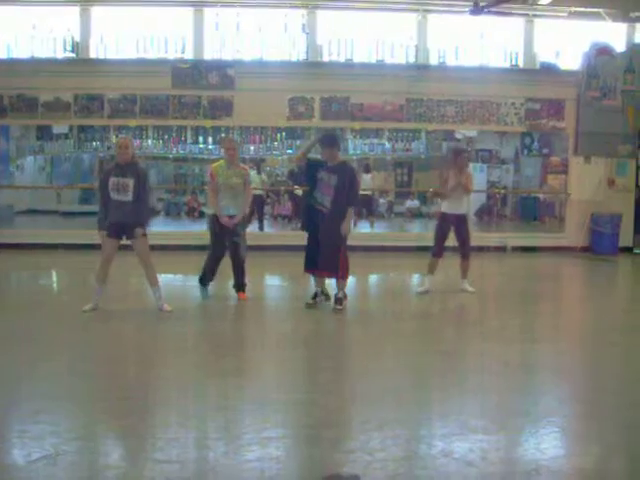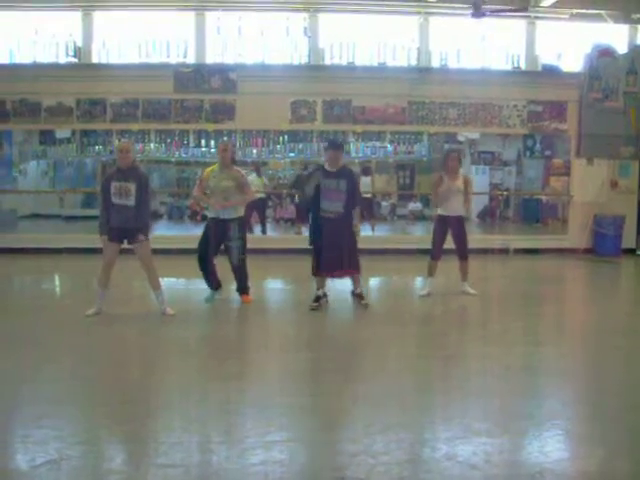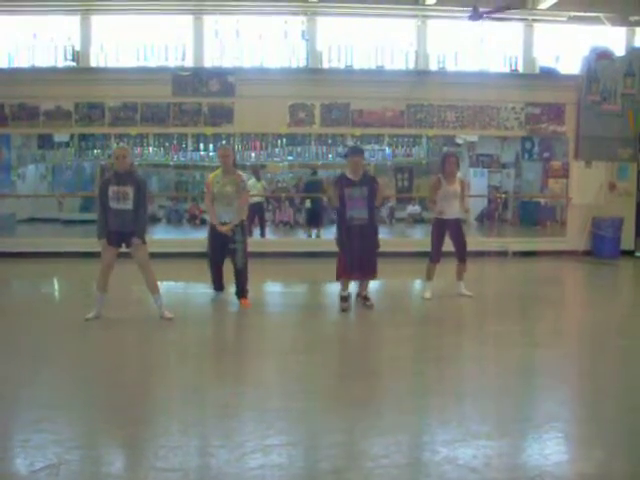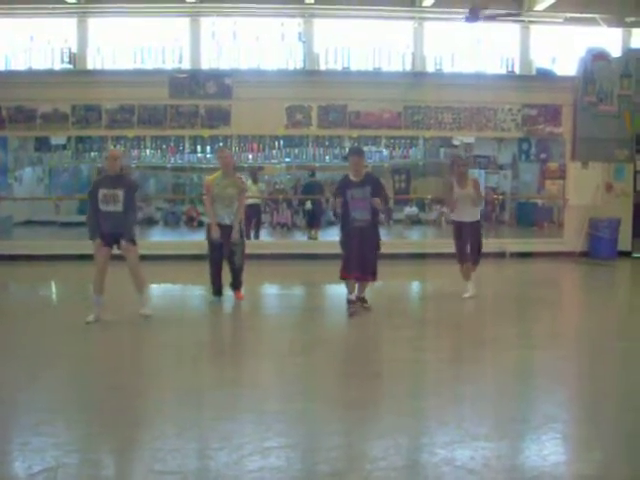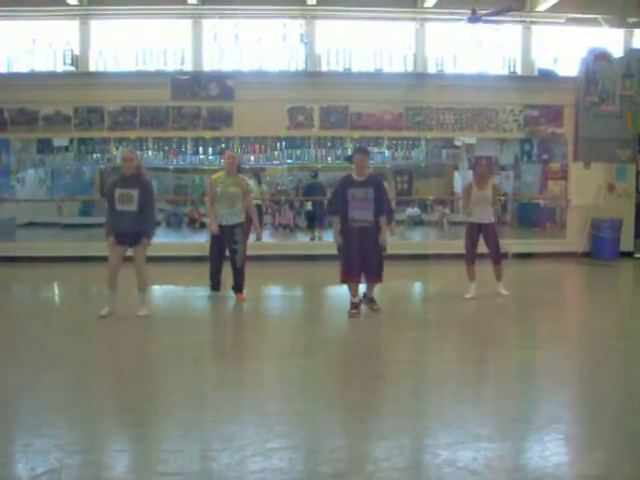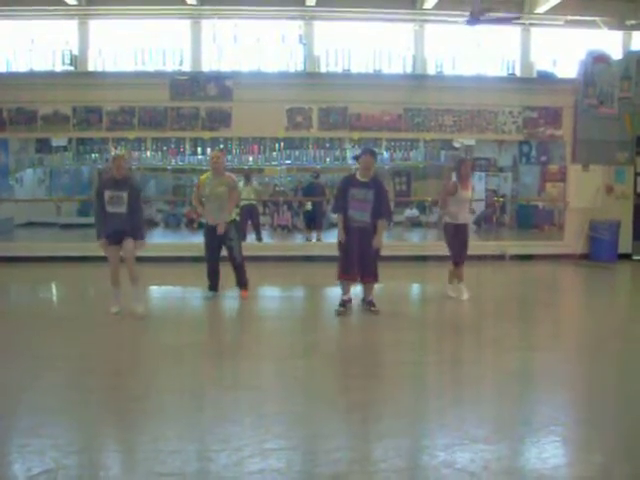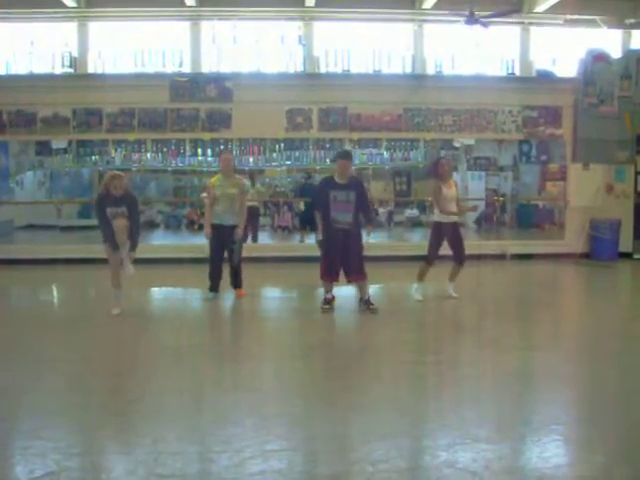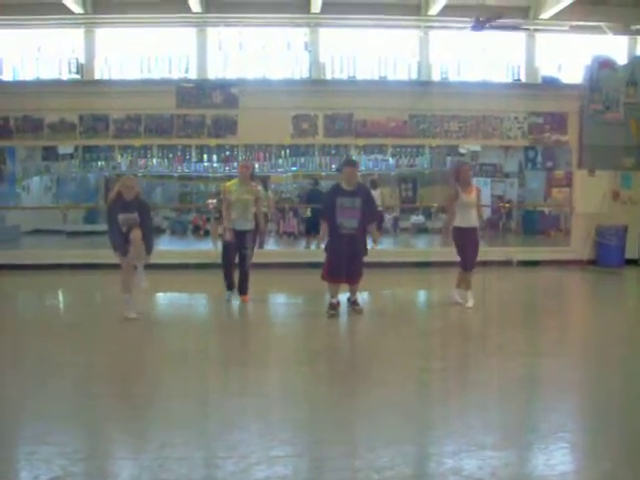
dt=0.5s
person 1, frame 1
left shoulder: (347, 171)
right shoulder: (319, 166)
left elbow: (352, 200)
right elbow: (300, 159)
left wrist: (347, 222)
right wrist: (313, 142)
left hip: (336, 221)
right hip: (316, 219)
left knee: (338, 257)
right knee: (314, 255)
left ankle: (341, 294)
right ankle: (320, 291)
person 1, frame 2
left shoulder: (349, 174)
right shoulder: (317, 173)
left elbow: (355, 200)
right elbow: (307, 195)
left wrist: (356, 220)
right wrist: (312, 183)
left hip: (344, 223)
right hip: (322, 223)
left knee: (350, 257)
right knee: (320, 258)
left ankle: (357, 291)
right ankle: (320, 293)
person 1, frame 3
left shoulder: (370, 180)
right shoulder: (340, 181)
left elbow: (376, 203)
right elbow: (335, 206)
left wrist: (380, 196)
right wrist: (334, 197)
left hip: (367, 228)
right hip: (347, 228)
left knee: (368, 261)
right knee: (346, 261)
left ankle: (362, 293)
right ankle: (344, 294)
person 1, frame 4
left shoulder: (374, 181)
right shoulder: (343, 183)
left elbow: (383, 206)
right elbow: (339, 212)
left wrist: (379, 203)
right wrist: (338, 205)
left hip: (369, 230)
right hip: (349, 230)
left knee: (368, 264)
right knee: (349, 263)
left ankle: (360, 295)
right ankle: (351, 298)
person 1, frame 5
left shoulder: (376, 183)
right shoulder: (344, 183)
left elbow: (383, 210)
right elbow: (335, 210)
left wrist: (383, 232)
right wrist: (336, 232)
left hip: (371, 232)
right hip: (350, 232)
left knee: (373, 266)
right knee: (351, 266)
left ankle: (369, 296)
right ankle: (355, 301)
person 1, frame 6
left shoulder: (378, 186)
right shoulder: (347, 182)
left elbow: (383, 214)
right elbow: (339, 209)
left wrist: (379, 235)
right wrist: (340, 229)
left hip: (369, 233)
right hip: (349, 231)
left knee: (370, 267)
right knee: (347, 265)
left ankle: (368, 299)
right ankle: (345, 299)
person 1, frame 7
left shoulder: (357, 185)
right shoulder: (325, 184)
left elbow: (364, 209)
right elbow: (318, 209)
left wrist: (360, 224)
right wrist: (320, 229)
left hip: (352, 232)
right hip: (330, 232)
left knee: (357, 266)
right knee: (329, 266)
left ankle: (365, 299)
right ankle: (328, 297)
person 1, frame 8
left shoulder: (364, 191)
right shoulder: (333, 191)
left elbow: (372, 214)
right elbow: (325, 214)
left wrist: (373, 231)
right wrist: (324, 231)
left hip: (357, 238)
right hip: (337, 237)
left knee: (355, 270)
right knee: (334, 269)
left ankle: (353, 299)
right ankle: (333, 302)
person 2, frame 1
left shoulder: (140, 172)
right shoulder: (108, 173)
left elbow: (144, 200)
right elbow: (103, 201)
left wrist: (142, 224)
right wrist: (102, 225)
left hip: (134, 223)
right hip: (113, 223)
left knee: (146, 261)
right knee: (105, 261)
left ankle: (160, 301)
right ankle: (95, 301)
person 2, frame 2
left shoulder: (141, 177)
right shoulder: (109, 177)
left elbow: (145, 205)
right elbow: (104, 205)
left wrist: (144, 230)
right wrist: (103, 230)
left hip: (135, 227)
right hip: (114, 227)
left knee: (149, 265)
right knee: (106, 265)
left ankle: (163, 305)
right ankle: (98, 306)
person 2, frame 3
left shoulder: (138, 181)
right shoulder: (106, 182)
left elbow: (142, 209)
right elbow: (102, 210)
left wrist: (139, 234)
right wrist: (101, 234)
left hip: (133, 232)
right hip: (112, 231)
left knee: (146, 268)
right knee: (105, 268)
left ankle: (161, 309)
right ankle: (97, 309)
person 2, frame 4
left shoulder: (129, 183)
right shoulder: (98, 184)
left elbow: (131, 211)
right elbow: (92, 211)
left wrist: (127, 236)
right wrist: (94, 235)
left hip: (124, 233)
right hip: (104, 233)
left knee: (135, 268)
right knee: (100, 270)
left ankle: (144, 304)
right ankle: (97, 311)
person 2, frame 5
left shoulder: (144, 184)
right shoulder: (114, 184)
left elbow: (149, 211)
right elbow: (110, 210)
left wrist: (148, 234)
right wrist: (109, 233)
left hip: (138, 232)
right hip: (119, 232)
left knee: (140, 268)
right knee: (112, 267)
left ankle: (142, 305)
right ankle: (110, 305)
person 2, frame 6
left shoulder: (132, 186)
right shoulder: (103, 184)
left elbow: (138, 212)
right elbow: (99, 211)
left wrist: (140, 236)
right wrist: (100, 235)
left hip: (128, 229)
right hip: (110, 231)
left knee: (129, 260)
right knee: (113, 267)
left ankle: (138, 299)
right ankle: (116, 302)
person 2, frame 7
left shoulder: (130, 198)
right shoulder: (102, 199)
left elbow: (135, 222)
right elbow: (103, 224)
left wrist: (132, 248)
right wrist: (114, 247)
left hip: (125, 230)
right hip: (110, 235)
left knee: (119, 224)
right knee: (114, 267)
left ankle: (126, 260)
right ankle: (117, 303)
person 2, frame 8
left shoulder: (142, 204)
right shoulder: (113, 204)
left elbow: (148, 227)
right elbow: (113, 229)
left wrist: (148, 251)
right wrist: (123, 252)
left hip: (135, 233)
right hip: (120, 238)
left knee: (136, 236)
right knee: (127, 269)
left ankle: (141, 271)
right ankle: (129, 306)
person 3, frame 1
left shoulder: (244, 171)
right shoulder: (215, 169)
left elbow: (248, 196)
right elbow: (212, 194)
left wrist: (240, 216)
right wrist: (222, 216)
left hip: (238, 217)
right hip: (219, 216)
left knee: (239, 254)
right knee: (217, 252)
left ankle: (240, 288)
right ankle: (204, 282)
person 3, frame 2
left shoulder: (238, 174)
right shoulder: (209, 173)
left elbow: (249, 195)
right elbow: (196, 193)
left wrist: (229, 204)
right wrist: (211, 203)
left hip: (235, 219)
right hip: (215, 219)
left knee: (237, 257)
right knee: (205, 254)
left ankle: (244, 291)
right ankle: (214, 287)
person 3, frame 3
left shoulder: (240, 178)
right shoulder: (212, 178)
left elbow: (244, 203)
right elbow: (208, 203)
left wrist: (232, 224)
right wrist: (217, 224)
left hip: (237, 224)
right hip: (217, 224)
left knee: (240, 261)
right knee: (215, 260)
left ankle: (242, 295)
right ankle: (218, 289)
person 3, frame 4
left shoulder: (240, 181)
right shoulder: (211, 180)
left elbow: (241, 206)
right elbow: (208, 205)
left wrist: (236, 228)
right wrist: (214, 227)
left hip: (234, 225)
right hip: (216, 225)
left knee: (237, 260)
right knee: (215, 261)
left ankle: (237, 288)
right ankle: (217, 293)
person 3, frame 5
left shoulder: (243, 181)
right shoulder: (215, 179)
left elbow: (249, 205)
right elbow: (209, 202)
left wrist: (256, 225)
right wrist: (212, 222)
left hip: (237, 224)
right hip: (219, 224)
left knee: (238, 259)
right knee: (215, 258)
left ankle: (238, 290)
right ankle: (214, 288)
person 3, frame 6
left shoulder: (230, 179)
right shoulder: (203, 180)
left elbow: (232, 202)
right elbow: (196, 199)
left wrist: (223, 222)
right wrist: (205, 214)
left hip: (228, 222)
right hip: (210, 224)
left knee: (236, 256)
right knee: (211, 258)
left ankle: (243, 286)
right ankle: (213, 288)
person 3, frame 7
left shoulder: (241, 182)
right shoulder: (213, 182)
left elbow: (243, 206)
right elbow: (209, 205)
left wrist: (241, 226)
right wrist: (207, 226)
left hip: (235, 225)
right hip: (218, 225)
left knee: (235, 258)
right knee: (215, 258)
left ankle: (238, 286)
right ankle: (213, 289)
person 3, frame 8
left shoulder: (256, 189)
right shoulder: (229, 187)
left elbow: (259, 212)
right elbow: (225, 209)
left wrist: (263, 232)
right wrist: (227, 229)
left hip: (248, 230)
right hip: (231, 229)
left knee: (245, 263)
right knee: (227, 261)
left ankle: (243, 291)
right ankle: (230, 288)
person 4, frame 1
left shoulder: (467, 175)
right shoulder: (446, 175)
left elbow: (469, 191)
right elbow: (443, 195)
left wrist: (461, 181)
right wrist: (456, 184)
left hip: (461, 216)
right hip: (446, 215)
left knee: (465, 250)
right knee: (438, 249)
left ankle: (464, 283)
right ankle: (427, 282)
person 4, frame 2
left shoulder: (465, 179)
right shoulder: (440, 178)
left elbow: (468, 198)
right elbow: (435, 201)
left wrist: (467, 206)
right wrist: (440, 200)
left hip: (458, 218)
right hip: (442, 217)
left knee: (463, 252)
right knee: (436, 251)
left ankle: (465, 285)
right ankle: (428, 285)
person 4, frame 3
left shoulder: (461, 182)
right shoulder: (438, 182)
left elbow: (462, 199)
right elbow: (430, 201)
left wrist: (465, 208)
right wrist: (436, 209)
left hip: (455, 220)
right hip: (440, 220)
left knee: (463, 254)
right knee: (435, 255)
left ankle: (460, 286)
right ankle: (428, 287)
person 4, frame 4
left shoulder: (474, 182)
right shoulder: (452, 185)
left elbow: (479, 202)
right elbow: (451, 208)
left wrist: (476, 200)
right wrist: (452, 205)
left hip: (474, 222)
right hip: (458, 223)
left knee: (476, 255)
right knee: (462, 256)
left ankle: (469, 275)
right ankle: (470, 287)
person 4, frame 5
left shoulder: (492, 186)
right shoulder: (469, 187)
left elbow: (495, 204)
right elbow: (465, 206)
left wrist: (494, 210)
right wrist: (467, 212)
left hip: (489, 223)
right hip: (473, 224)
left knee: (496, 256)
right knee: (470, 256)
left ankle: (500, 286)
right ankle: (472, 287)
person 4, frame 6
left shoulder: (470, 186)
right shoulder: (453, 186)
right elbow: (442, 204)
left wrist: (470, 210)
right wrist: (448, 213)
left hip: (463, 225)
right hip: (451, 224)
left knee: (461, 258)
right knee: (457, 257)
left ankle: (450, 286)
right ankle: (462, 288)
person 4, frame 7
left shoulder: (454, 183)
right shoulder: (437, 186)
left elbow: (457, 205)
right elbow: (439, 207)
left wrist: (468, 209)
right wrist: (457, 213)
left hip: (453, 224)
right hip: (439, 224)
left knee: (461, 257)
right knee: (430, 258)
left ankle: (450, 286)
right ankle: (417, 287)
person 4, frame 8
left shoulder: (477, 190)
right shoulder: (456, 191)
left elbow: (478, 210)
right elbow: (450, 213)
left wrist: (481, 227)
right wrist: (447, 232)
left hip: (473, 229)
right hip: (459, 229)
left knee: (470, 264)
right knee: (466, 263)
left ankle: (457, 292)
right ankle: (468, 296)
